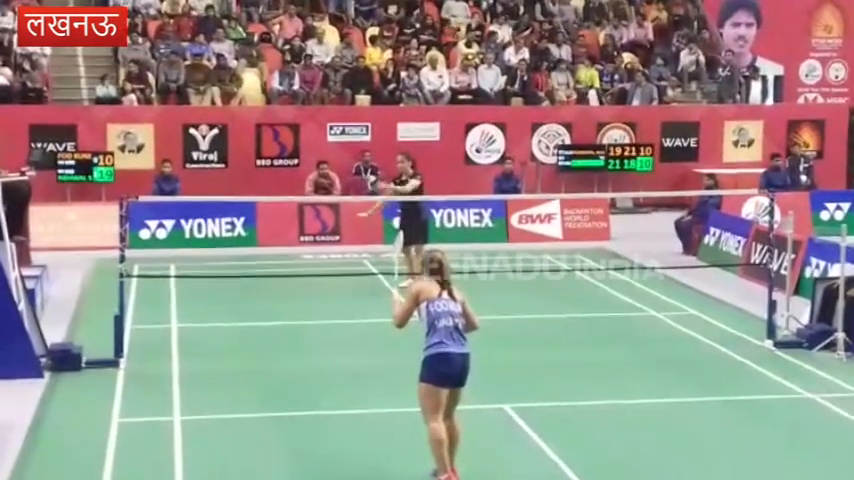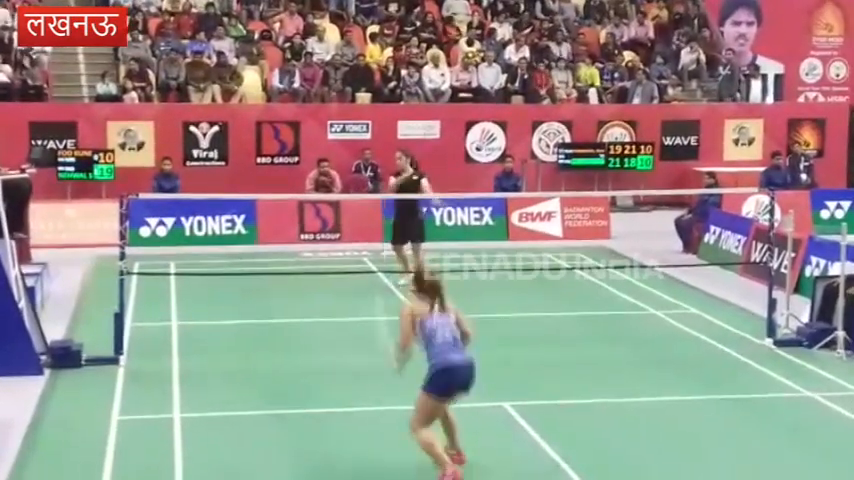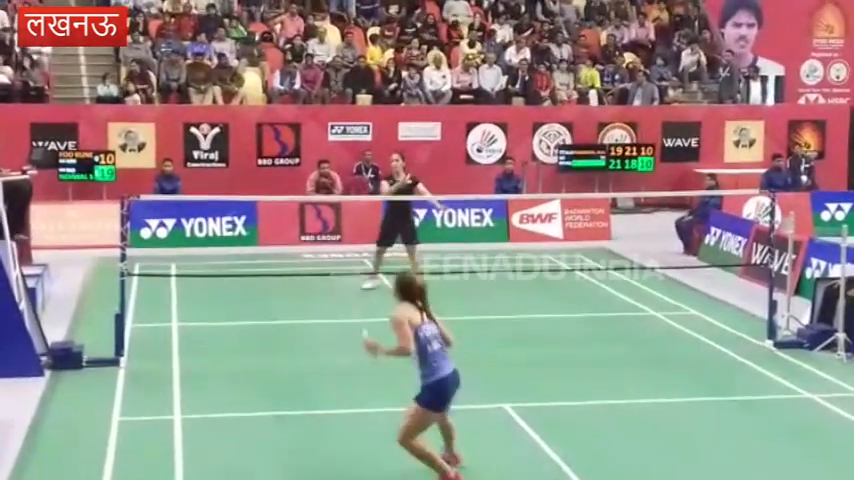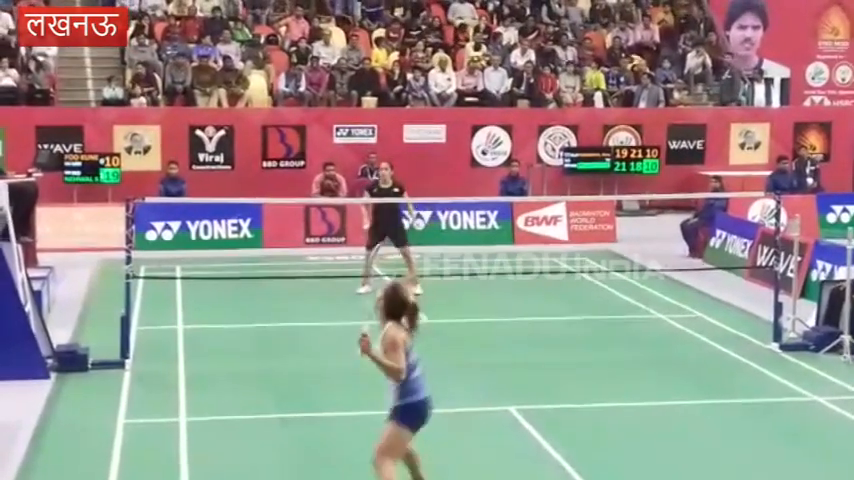
dt=0.3s
person 1, frame 1
left shoulder: (420, 286)
right shoulder: (455, 292)
left elbow: (399, 322)
right elbow: (474, 324)
left wrist: (396, 301)
left hip: (439, 358)
right hip: (462, 358)
left knee: (433, 420)
right knee: (448, 416)
person 1, frame 2
left shoulder: (412, 307)
right shoulder: (445, 306)
left elbow: (405, 345)
right elbow: (467, 336)
left wrist: (400, 363)
left hip: (444, 371)
right hip: (466, 368)
left knee: (418, 426)
right knee: (439, 406)
right ankle: (455, 452)
person 1, frame 3
left shoulder: (400, 314)
right shoulder: (424, 311)
left elbow: (407, 349)
right elbow: (449, 341)
left wrist: (379, 350)
left hip: (437, 384)
right hip: (450, 377)
left knee: (405, 438)
right knee: (440, 414)
right ankle: (451, 454)
person 1, frame 4
left shoulder: (392, 334)
right shoulder: (401, 326)
left elbow: (398, 373)
left wrist: (371, 353)
left hip: (410, 406)
right hip: (415, 402)
left knee: (382, 461)
right knee: (399, 445)
person 2, frame 1
left shoulder: (417, 176)
right shoulder: (397, 179)
left elbow: (406, 189)
right elbow: (386, 196)
left wrist: (386, 187)
right wrist: (371, 210)
left hip: (419, 217)
right hip: (405, 217)
left knee: (418, 250)
right knee: (405, 248)
right ankle: (411, 277)
person 2, frame 2
left shoulder: (418, 176)
right shoulder: (395, 176)
left elbow: (426, 188)
right elbow: (392, 187)
right wrist: (403, 177)
left hip: (414, 216)
right hip: (399, 216)
left knee: (416, 249)
right knee: (396, 247)
right ankle: (407, 273)
person 2, frame 3
left shoulder: (412, 180)
right shoulder: (386, 180)
left elbow: (425, 193)
right elbow: (385, 192)
left wrist: (437, 204)
right wrist: (399, 184)
left hip: (406, 219)
right hip: (390, 219)
left knee: (411, 252)
right knee: (379, 250)
right ankle: (373, 279)
person 2, frame 4
left shoulder: (398, 187)
right shoulder: (372, 187)
left elbow: (408, 204)
right elbow: (364, 205)
left wrist: (414, 217)
right wrist: (366, 221)
left hip: (395, 223)
right hip: (377, 224)
left knee: (406, 252)
right knee: (369, 253)
left ankle: (415, 284)
right ankle: (366, 284)
